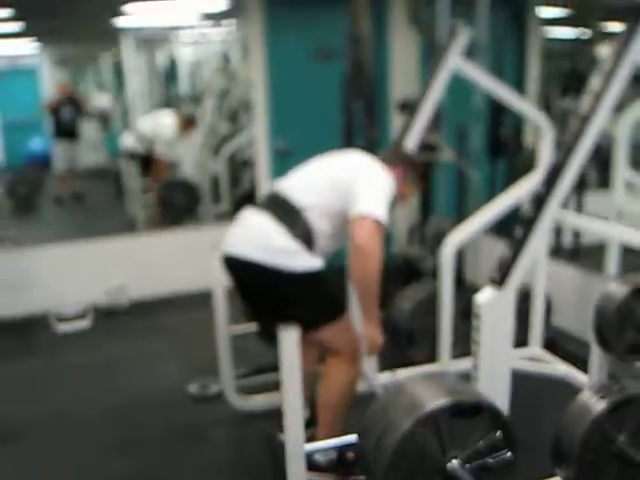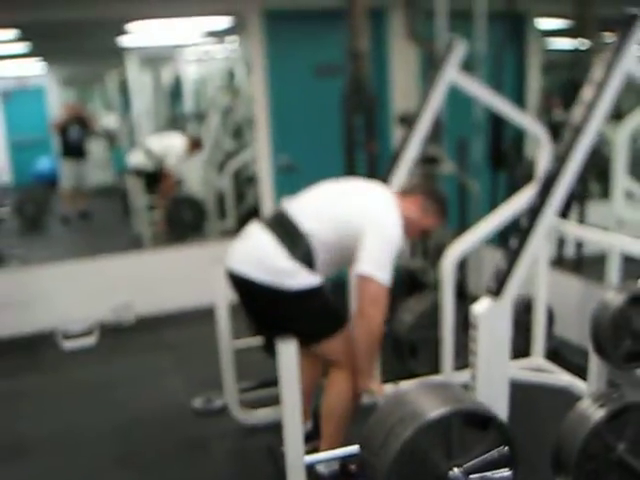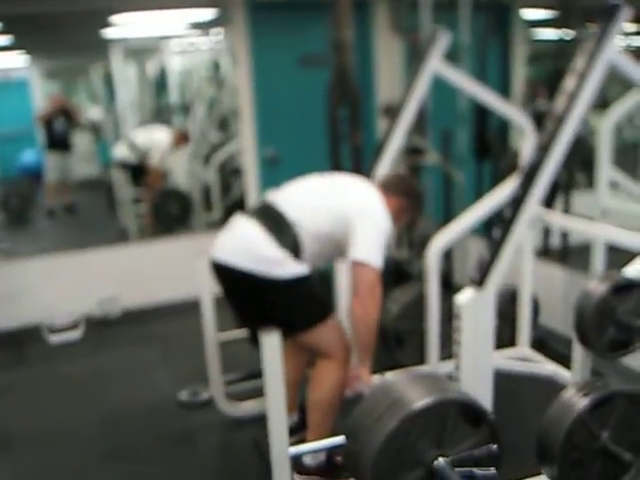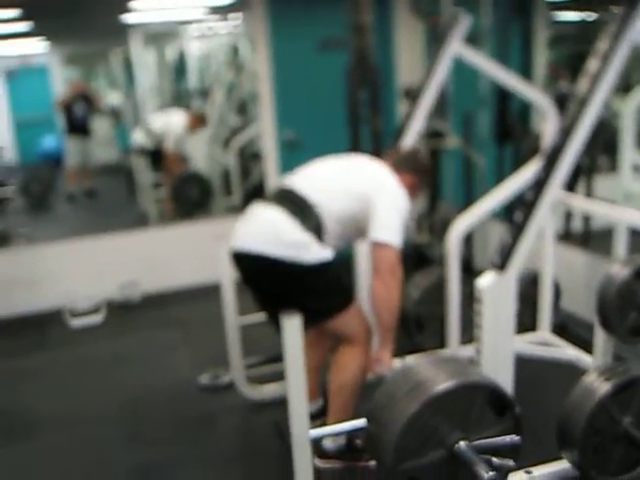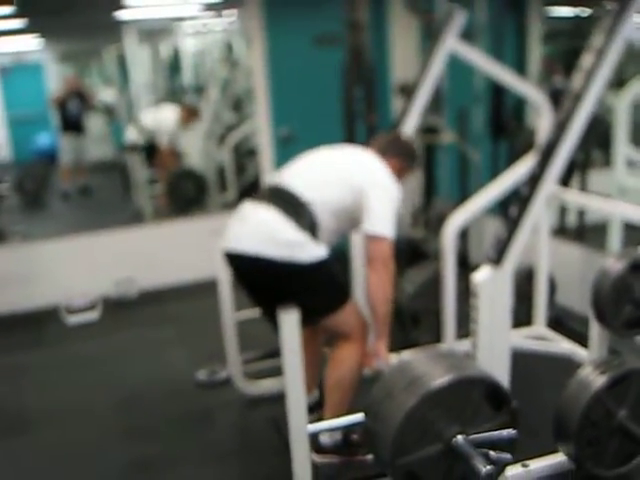
dt=0.5s
person 1, frame 1
left shoulder: (352, 164)
right shoulder: (378, 177)
right elbow: (365, 245)
right wrist: (372, 322)
left hip: (239, 245)
right hip: (277, 256)
left knee: (309, 333)
right knee: (344, 350)
person 1, frame 2
left shoulder: (371, 194)
right shoulder: (386, 222)
right elbow: (369, 309)
right wrist: (367, 378)
left hip: (244, 256)
right hip: (276, 272)
left knee: (313, 344)
right knee: (346, 360)
person 1, frame 3
left shoulder: (349, 186)
right shoulder: (374, 213)
right elbow: (366, 294)
right wrist: (363, 366)
left hip: (227, 251)
right hip: (263, 263)
left knee: (296, 337)
right knee: (333, 351)
left ankle: (286, 429)
person 1, frame 4
left shoulder: (354, 167)
right shoulder: (392, 192)
right elbow: (386, 273)
right wrist: (385, 349)
left hip: (246, 241)
right hip: (288, 250)
left knee: (318, 325)
right knee: (355, 337)
left ankle: (310, 412)
right ankle: (334, 444)
person 1, frame 5
left shoulder: (334, 155)
right shoulder: (382, 181)
right elbow: (380, 264)
right wrist: (381, 342)
left hip: (238, 241)
right hip: (284, 249)
left knee: (311, 318)
right knee: (351, 333)
left ankle: (308, 406)
right ankle: (330, 439)
